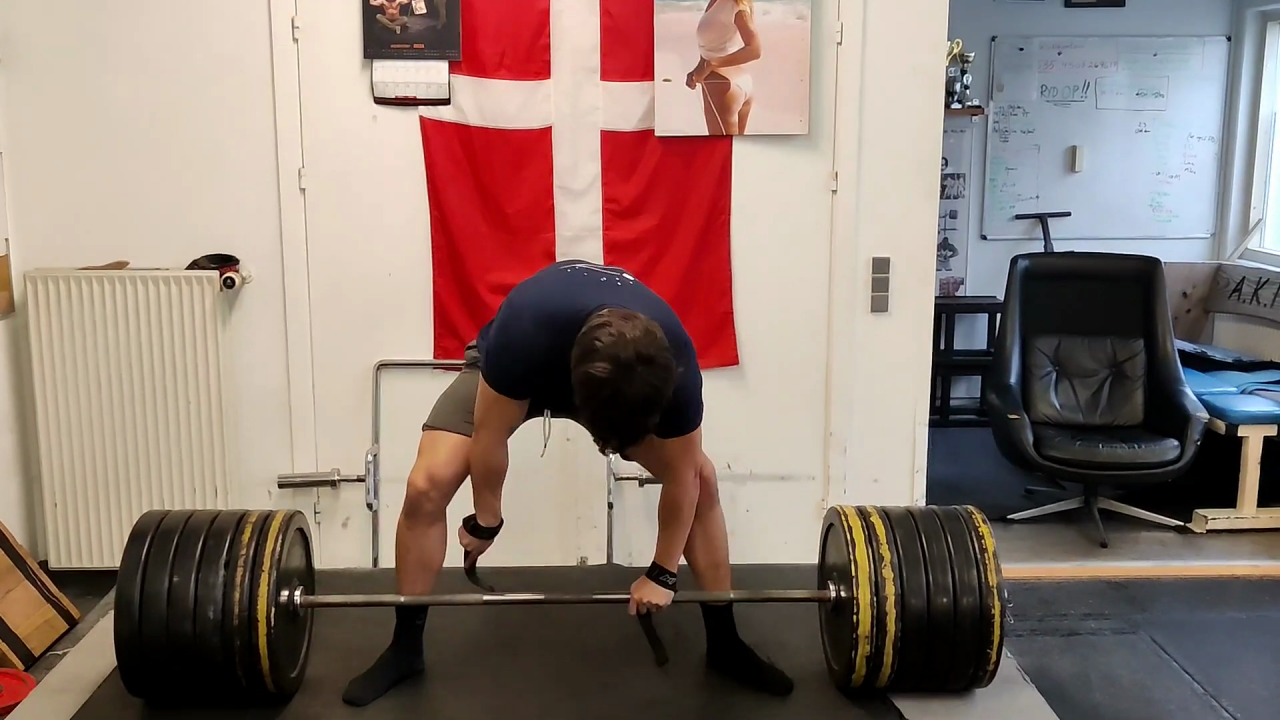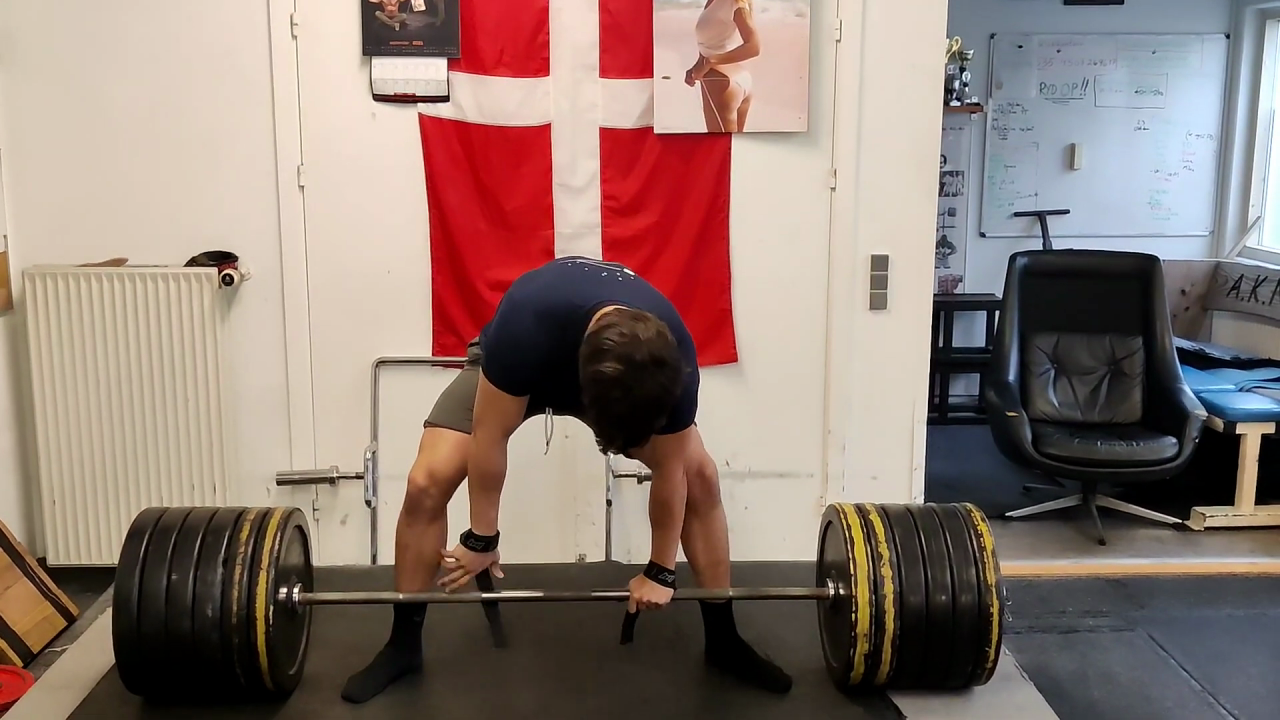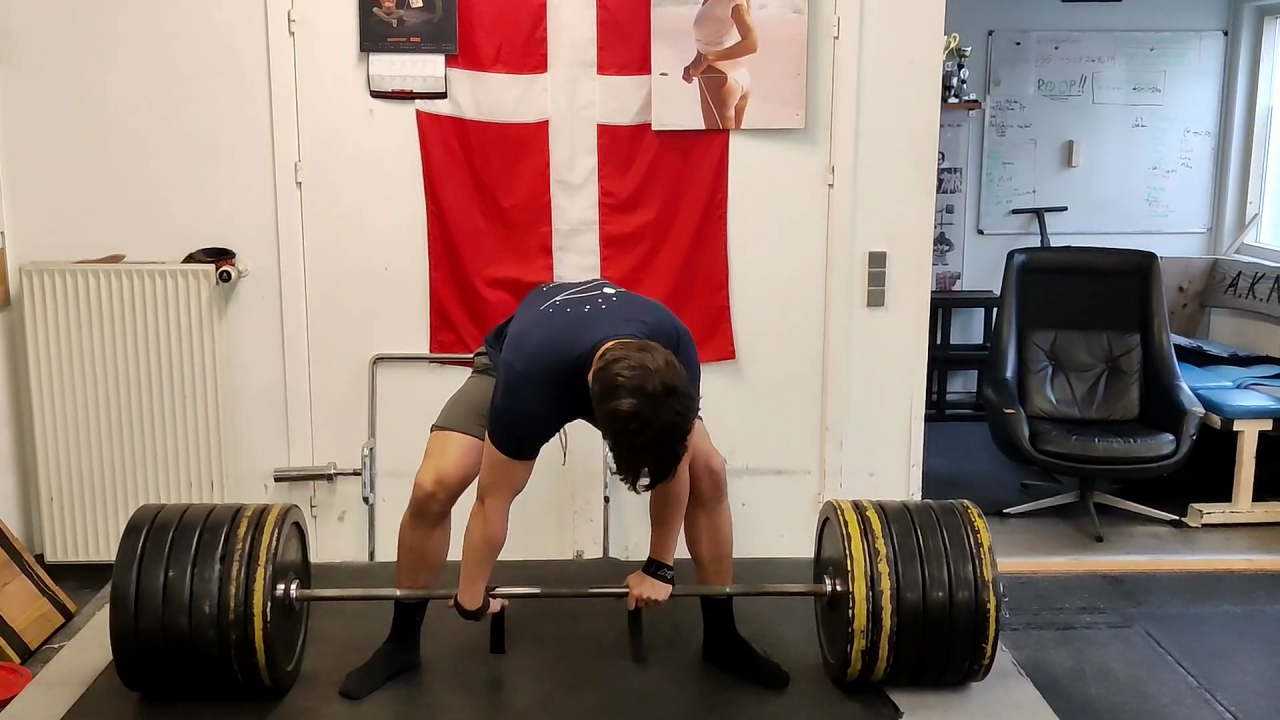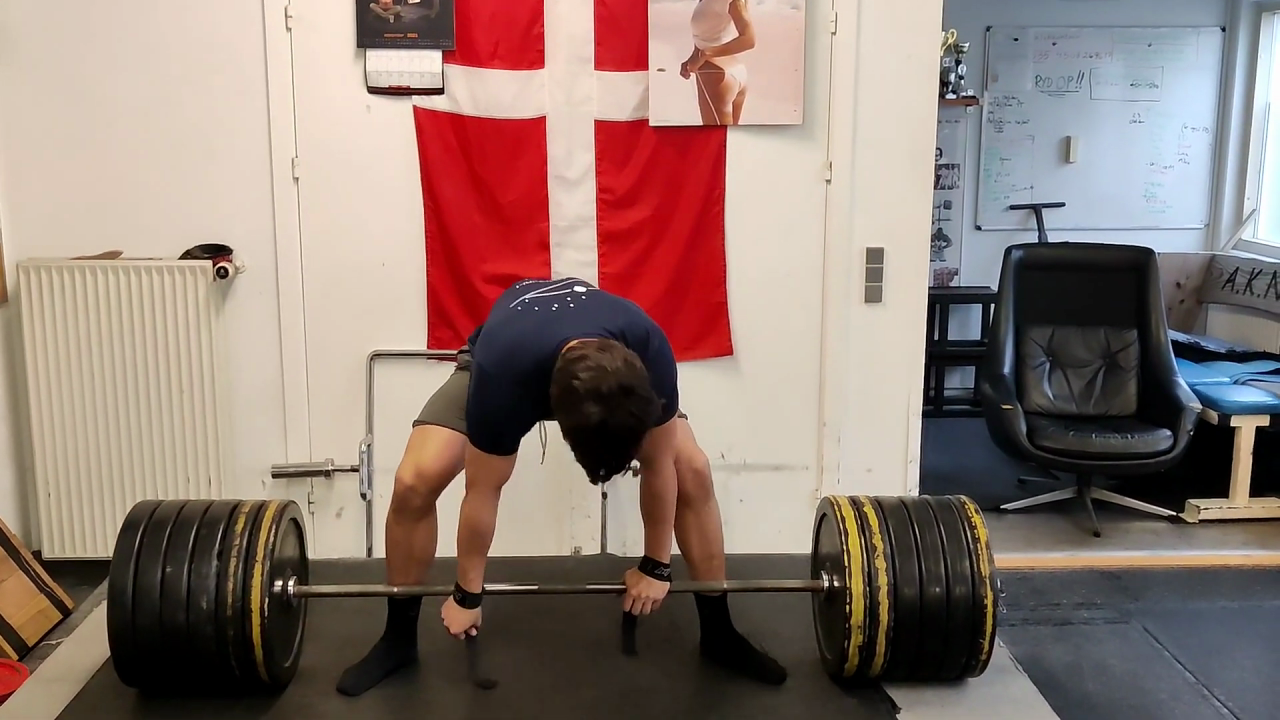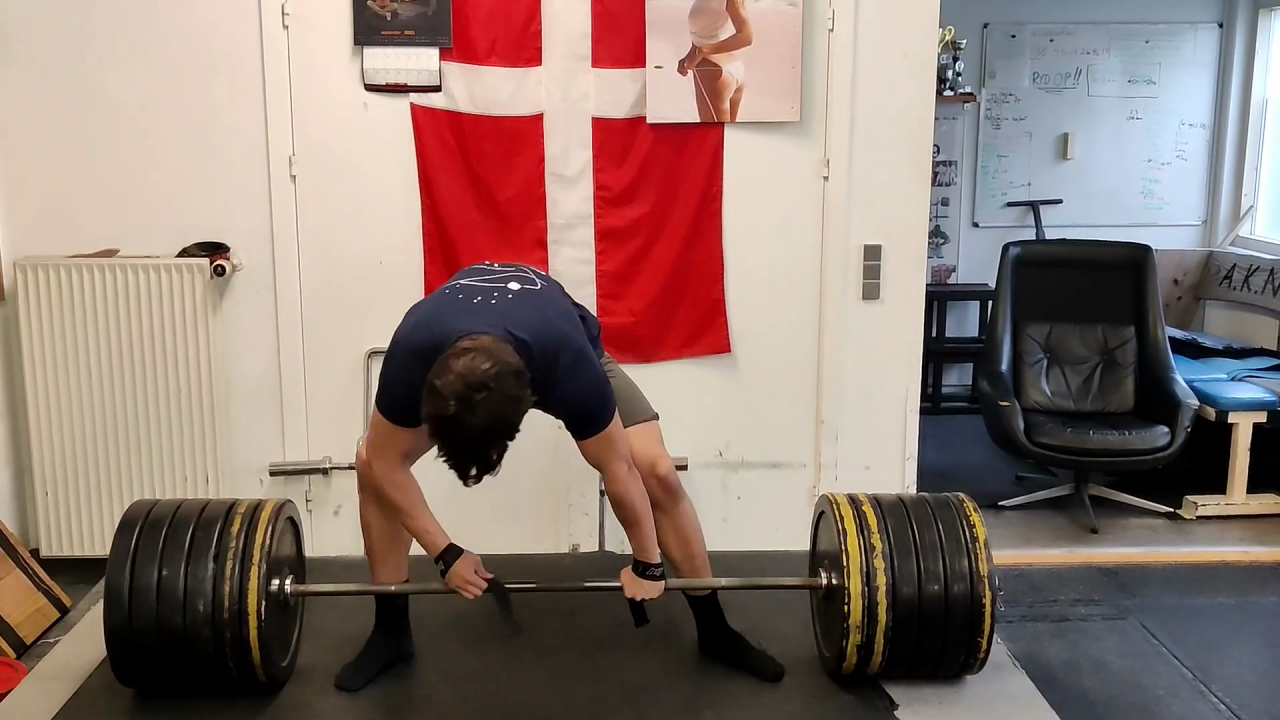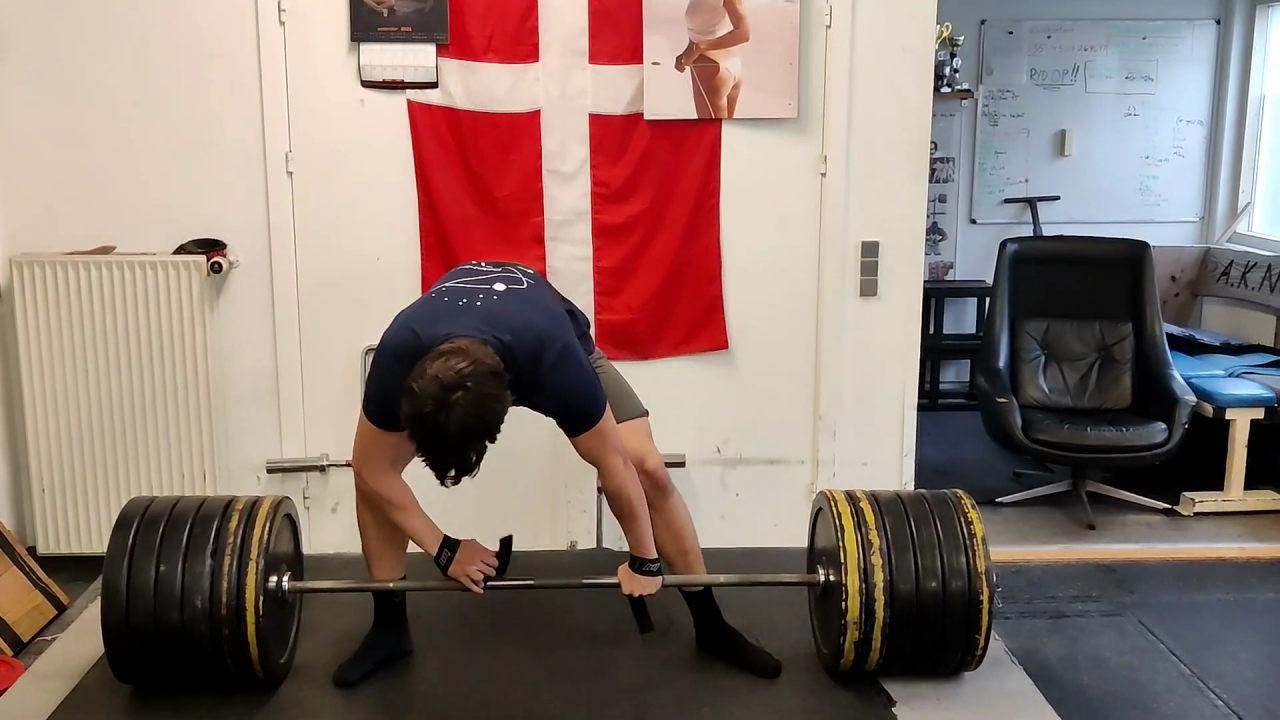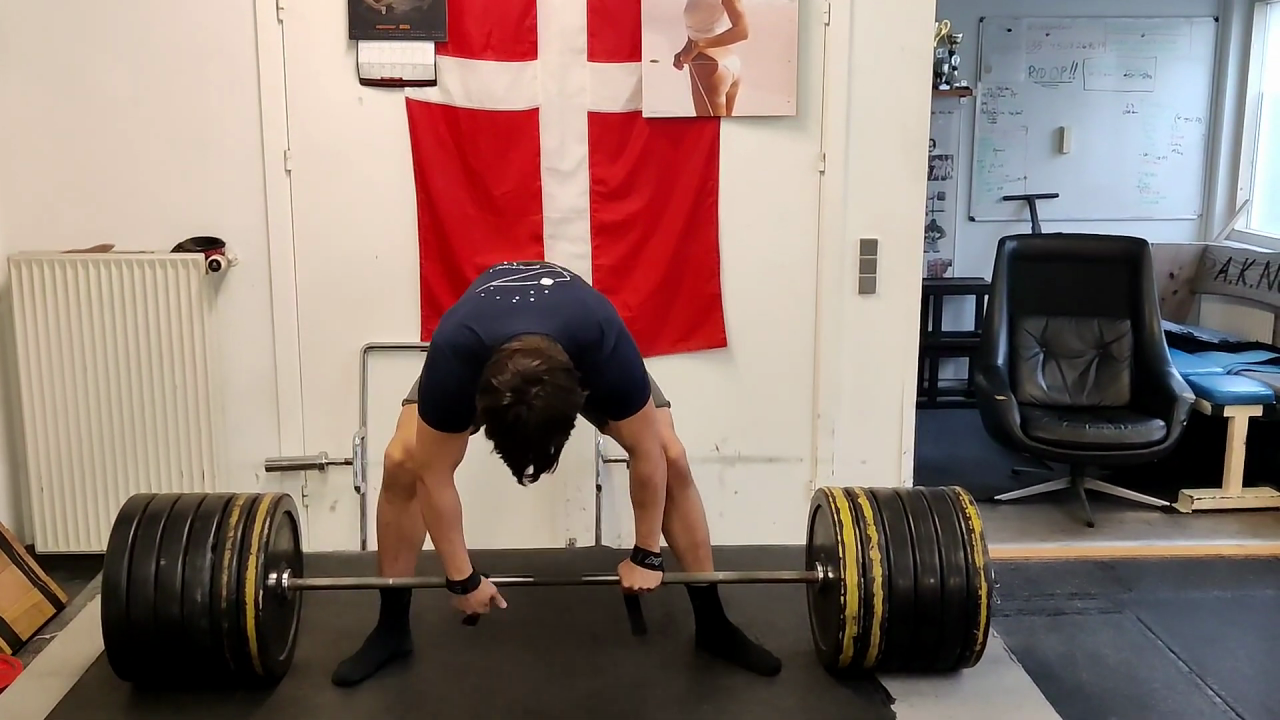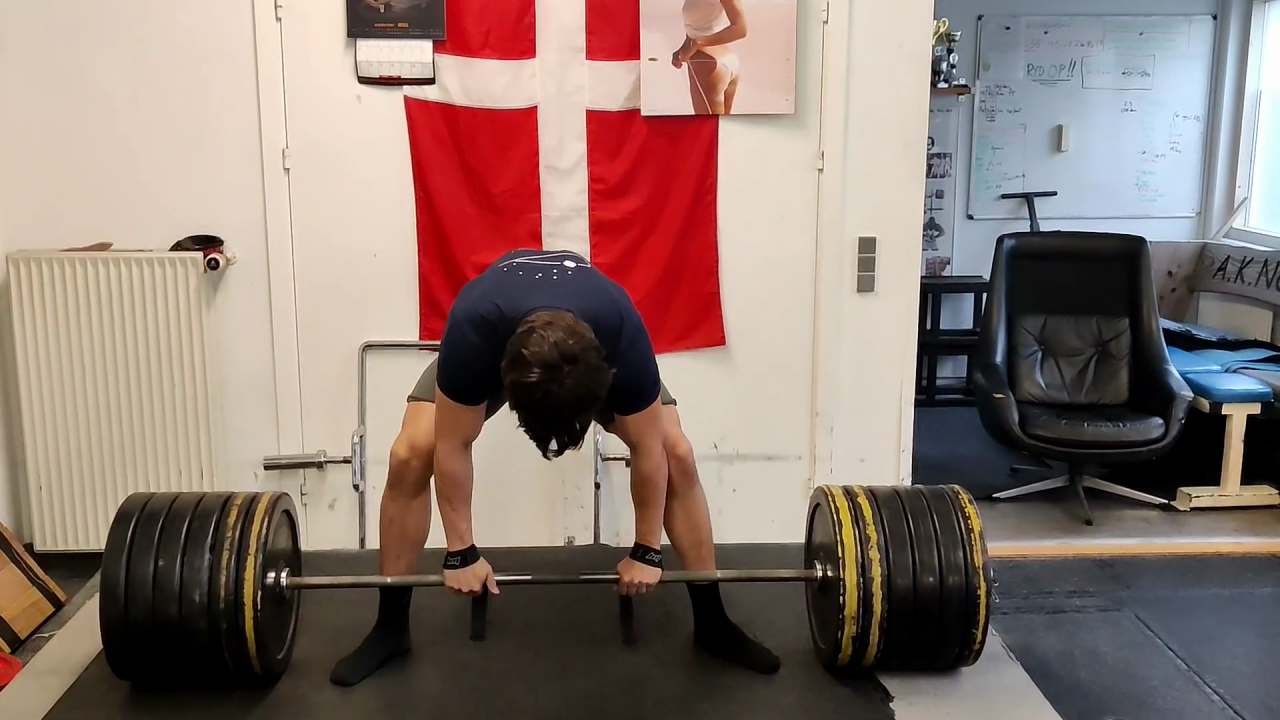
dt=0.4s
person 1, frame 1
left shoulder: (673, 361)
right shoulder: (525, 327)
left elbow: (682, 476)
right elbow: (490, 439)
left wrist: (662, 573)
right wrist: (485, 525)
right hip: (508, 373)
left knee: (701, 478)
right knee: (427, 486)
left ankle: (724, 643)
right ankle: (405, 647)
person 1, frame 2
left shoulder: (672, 357)
right shoulder: (528, 322)
left elbow: (668, 470)
right elbow: (489, 439)
left wrist: (660, 570)
right wrist: (482, 540)
right hip: (512, 370)
left knee: (699, 474)
right knee: (427, 482)
left ankle: (722, 639)
right ankle: (403, 644)
person 1, frame 3
left shoulder: (675, 355)
right shoulder: (529, 377)
left elbow: (673, 466)
right elbow: (494, 502)
left wrist: (660, 567)
right wrist: (470, 600)
right hip: (512, 363)
left knee: (707, 471)
right knee: (433, 487)
left ankle: (722, 637)
right ankle: (402, 641)
person 1, frame 4
left shoulder: (649, 355)
right shoulder: (500, 374)
left elbow: (661, 465)
right elbow: (482, 492)
left wrist: (655, 566)
right wrist: (469, 593)
left hip: (612, 372)
right hip: (510, 363)
left knee: (691, 470)
right knee: (414, 480)
left ankle: (719, 633)
right ankle: (399, 638)
person 1, frame 5
left shoulder: (568, 364)
right shoulder: (412, 355)
left elbow: (618, 470)
right elbow: (384, 464)
left wrist: (647, 563)
right wrist: (446, 554)
left hip: (566, 340)
left knee: (655, 471)
right knee: (374, 462)
left ankle: (715, 630)
right ankle: (391, 630)
person 1, frame 6
left shoulder: (553, 362)
right shoulder: (399, 358)
left elbow: (612, 463)
right elbow: (371, 468)
left wrist: (643, 559)
right wrist: (444, 549)
left hip: (544, 340)
left knee: (647, 466)
right knee: (374, 466)
left ankle: (711, 626)
right ankle: (388, 627)
person 1, frame 7
left shoulder: (607, 349)
right shoulder: (455, 358)
left elbow: (648, 454)
right elbow: (436, 478)
left wrist: (646, 553)
right wrist: (461, 578)
left hip: (580, 335)
right hip: (478, 345)
left knee: (672, 457)
right knee: (402, 463)
left ankle: (712, 623)
right ankle: (392, 628)
person 1, frame 8
left shoulder: (622, 336)
right shoulder: (472, 333)
left elbow: (648, 451)
right elbow: (453, 447)
left wrist: (646, 550)
right wrist: (461, 552)
left hip: (596, 341)
right hip: (494, 333)
left knee: (676, 454)
right knee: (409, 457)
left ankle: (711, 621)
right ankle: (391, 626)
